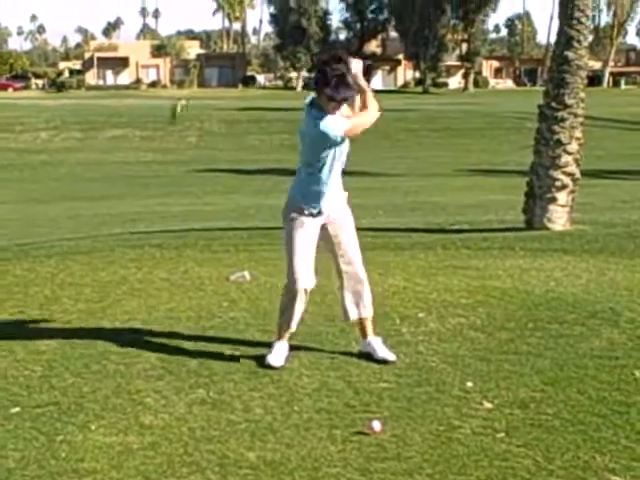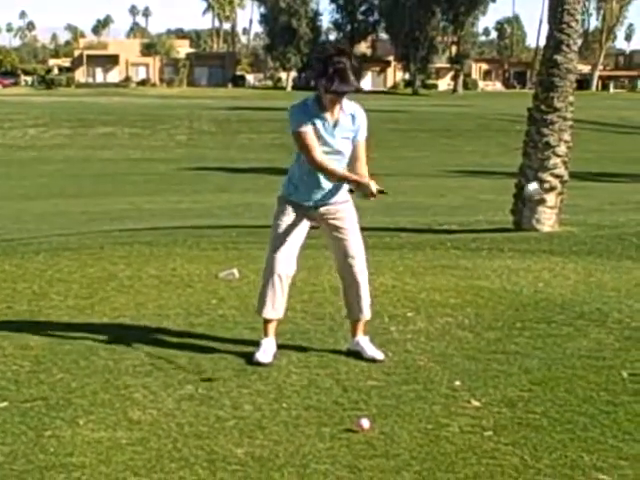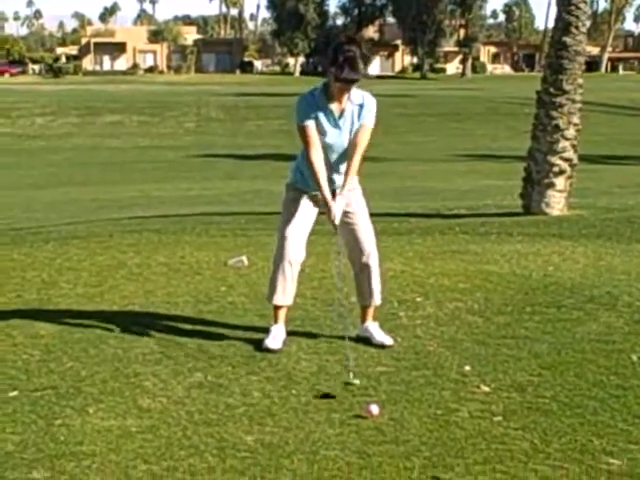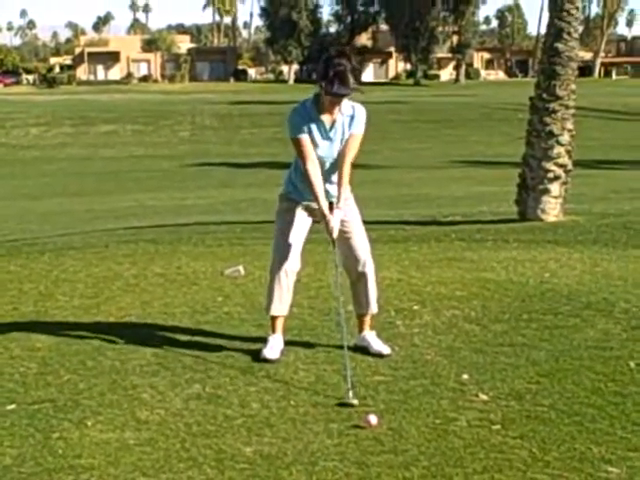
dt=0.5s
person 1, frame 1
left shoulder: (318, 102)
right shoulder: (321, 126)
left elbow: (363, 105)
right elbow: (370, 116)
left wrist: (357, 79)
right wrist: (360, 78)
left hip: (334, 203)
right hip: (305, 209)
left knee: (354, 269)
right knee: (300, 279)
left ankle: (369, 339)
right ankle: (281, 342)
person 1, frame 2
left shoulder: (356, 114)
right shoulder: (300, 112)
left elbow: (358, 162)
right elbow: (316, 159)
left wrist: (364, 182)
right wrist: (356, 179)
left hip: (337, 201)
right hip: (297, 202)
left knee: (356, 267)
right knee: (279, 267)
left ankle: (359, 338)
right ankle: (268, 340)
person 1, frame 3
left shoulder: (366, 103)
right shoulder: (307, 103)
left elbow: (357, 152)
right elbow: (314, 153)
left wrist: (342, 193)
right wrist: (326, 197)
left hip: (346, 187)
right hip: (306, 187)
left knee: (367, 253)
right knee: (288, 252)
left ankle: (368, 323)
right ankle: (278, 326)
person 1, frame 4
left shoulder: (356, 113)
right shoulder: (299, 116)
left elbow: (345, 163)
right elbow: (309, 165)
left wrist: (338, 207)
right wrist: (324, 212)
left hip: (338, 196)
right hip: (298, 197)
left knee: (362, 261)
right knee: (283, 262)
left ankle: (365, 332)
right ankle: (276, 336)
